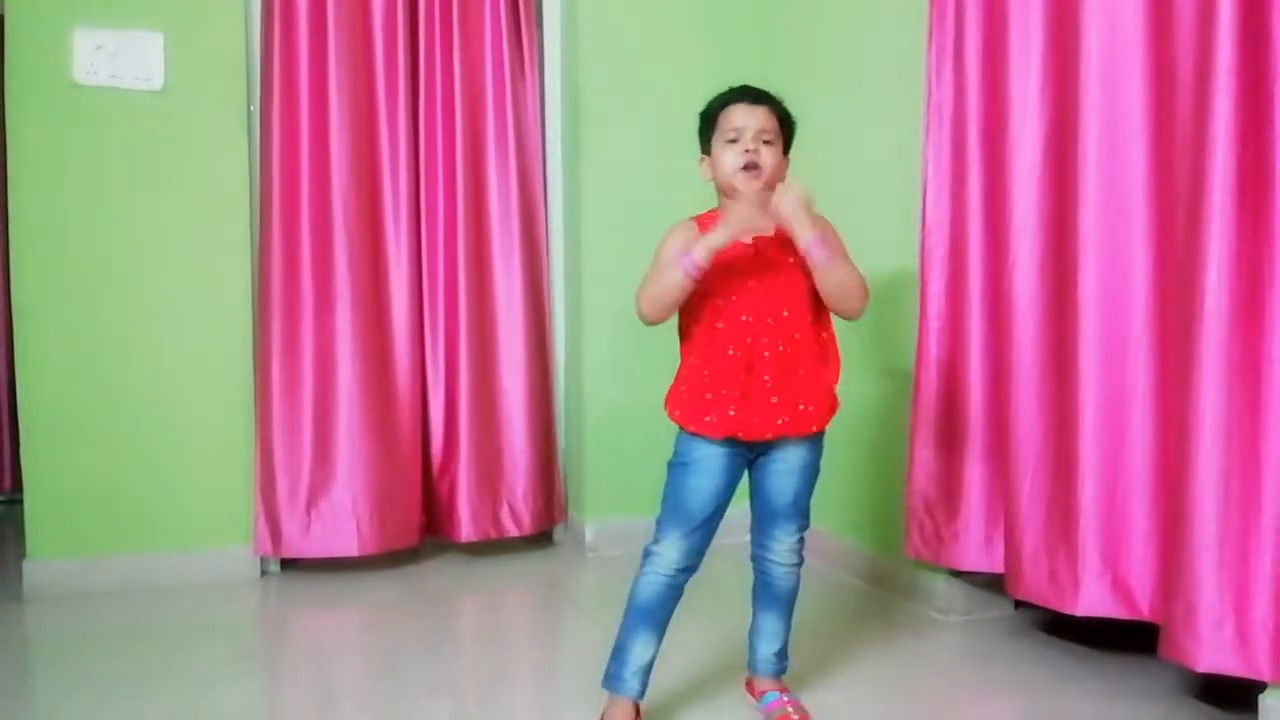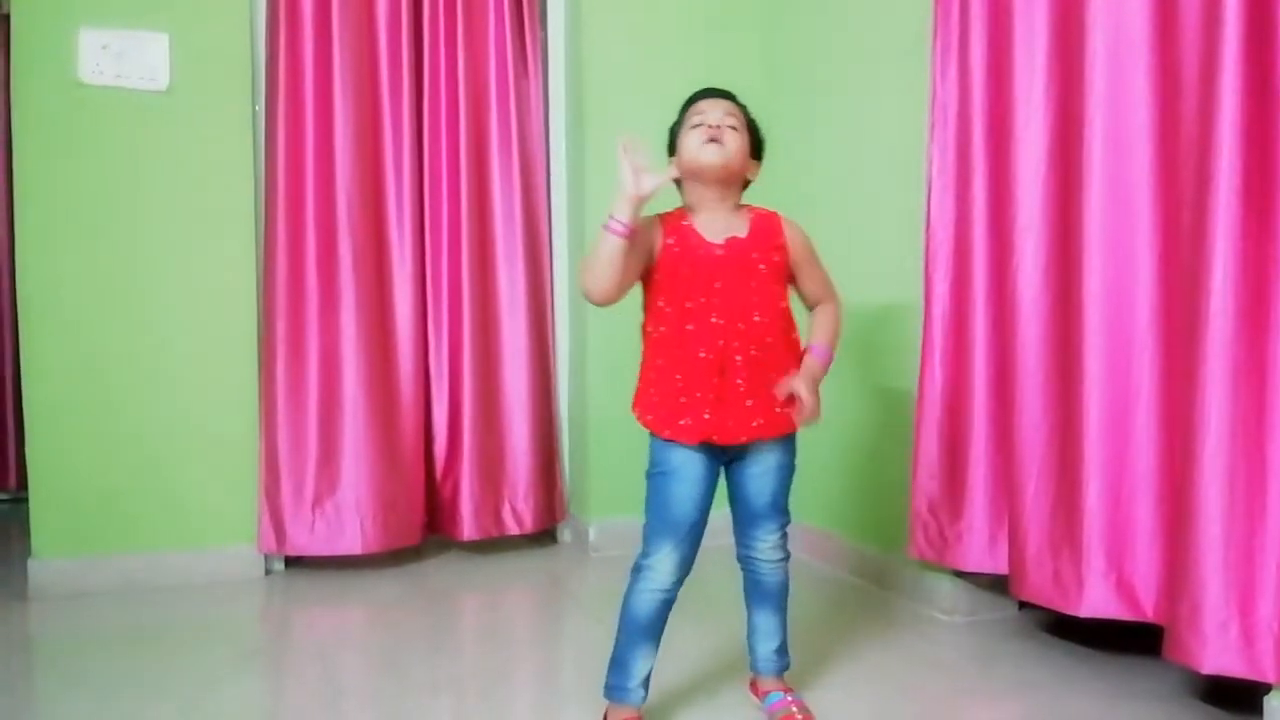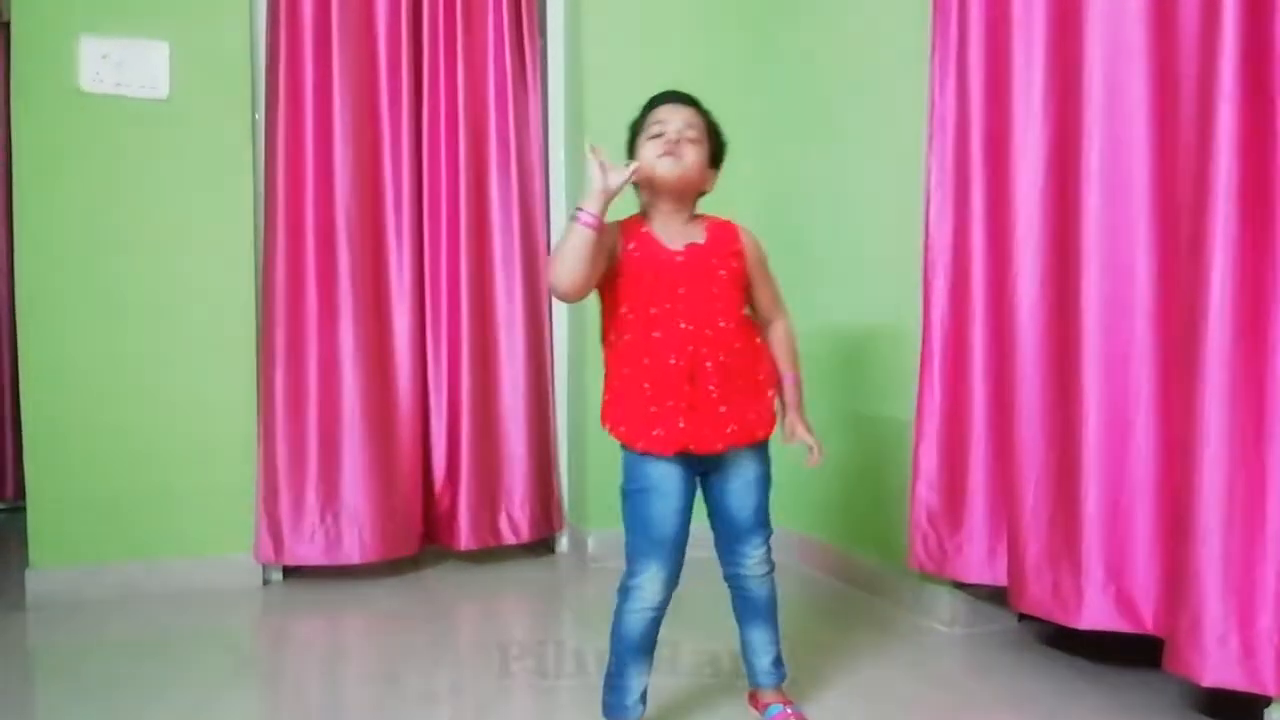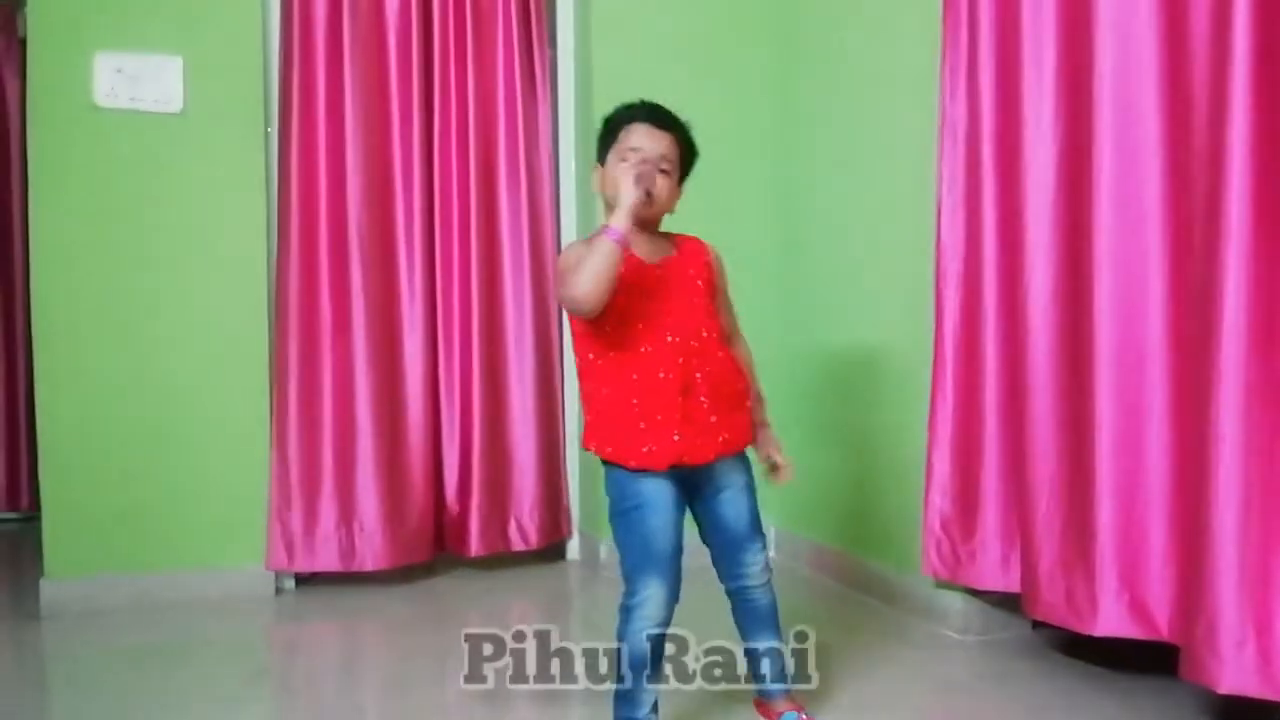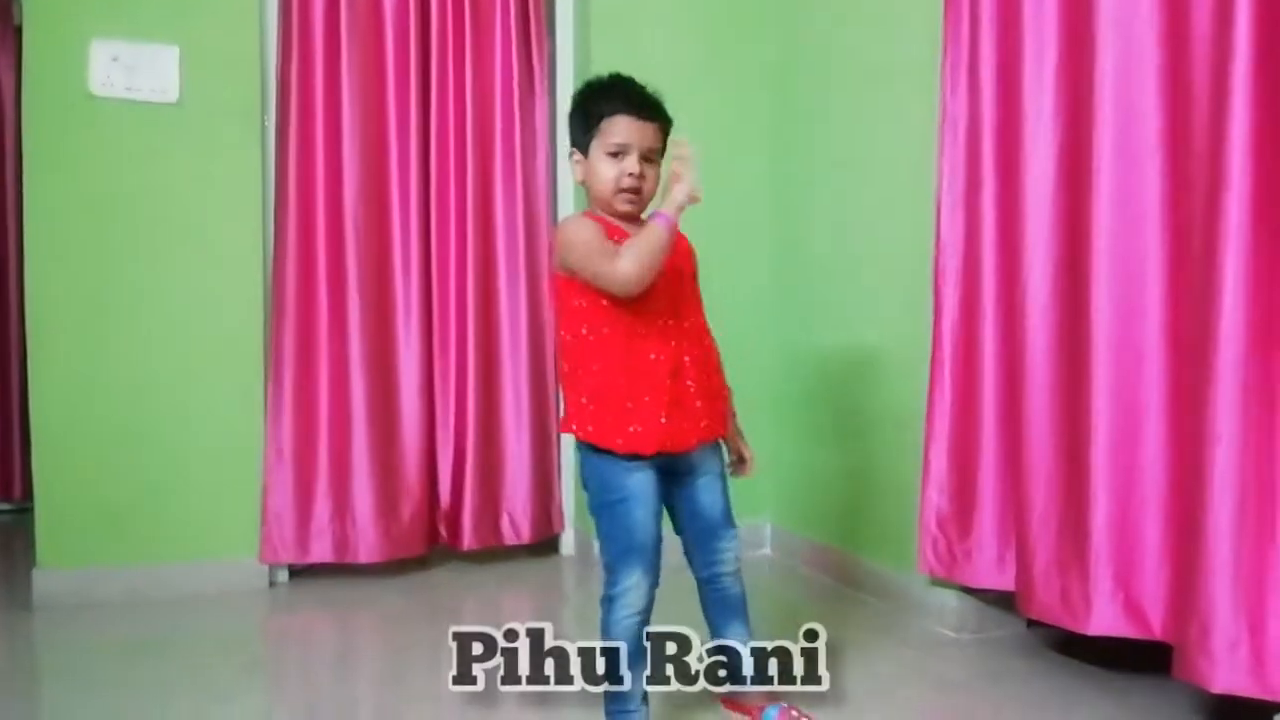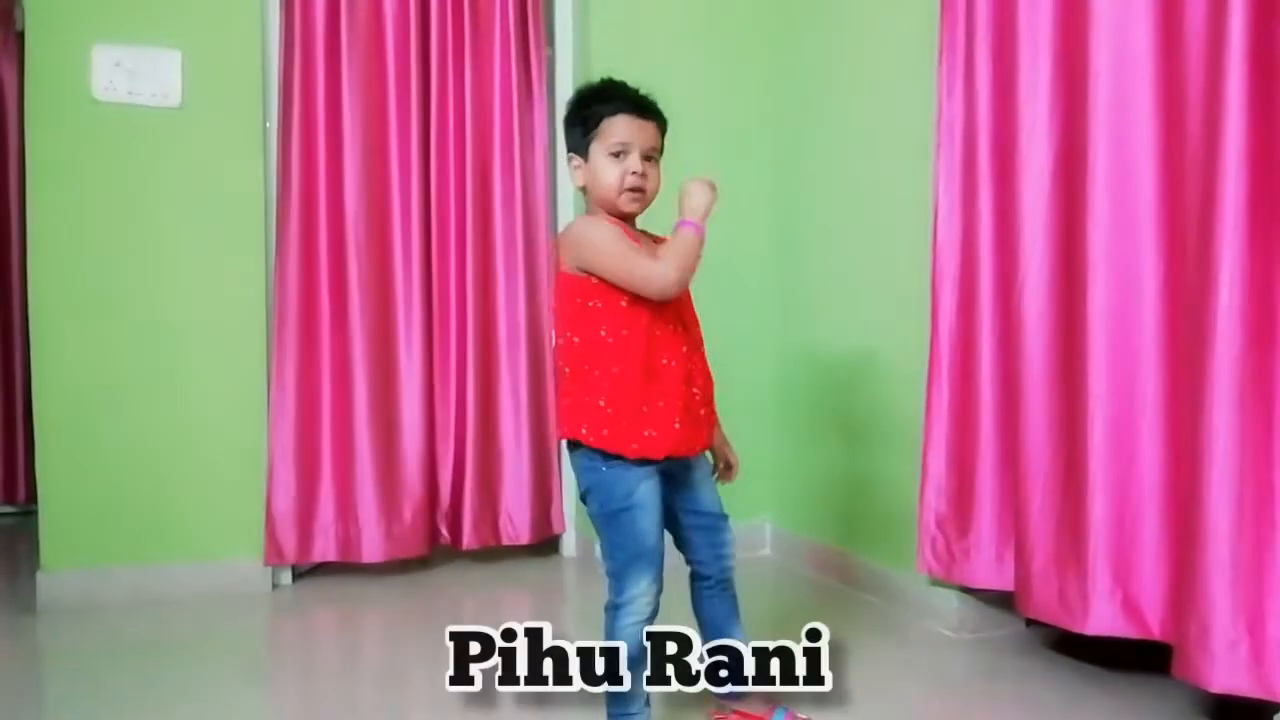
dt=0.2s
person 1, frame 1
left shoulder: (809, 231)
right shoulder: (690, 234)
left elbow: (851, 301)
right elbow: (650, 307)
left wrist: (802, 228)
right wrist: (713, 244)
left hip: (793, 425)
right hip: (710, 424)
left knee: (780, 553)
right knee: (669, 555)
person 1, frame 2
left shoulder: (779, 233)
right shoulder: (656, 234)
left elbow: (826, 304)
right elbow: (597, 289)
left wrist: (809, 375)
right wrist: (628, 202)
left hip: (766, 425)
right hip: (681, 428)
left knee: (767, 552)
right knee: (662, 565)
person 1, frame 3
left shoulder: (736, 242)
right shoulder: (616, 242)
left elbow: (774, 321)
right elbow: (564, 284)
left wrist: (792, 405)
right wrist: (597, 198)
left hip: (739, 433)
right hip: (654, 441)
left knee: (751, 563)
right knee: (649, 581)
person 1, frame 4
left shoulder: (700, 256)
right shoulder: (592, 255)
left elbow: (732, 342)
right elbow: (581, 298)
left wrist: (761, 425)
right wrist: (619, 219)
left hip: (719, 447)
right hip: (637, 457)
left knee: (750, 573)
right knee: (651, 597)
person 1, frame 5
left shoulder: (676, 242)
right shoulder: (578, 235)
right elbow: (627, 274)
left wrist: (729, 423)
right wrist: (672, 202)
left hip: (692, 439)
right hip: (617, 445)
left knee: (721, 564)
right knee: (632, 587)
person 1, frame 6
left shoulder: (658, 248)
right shoulder: (586, 237)
right elbow: (663, 280)
left wrist: (713, 430)
right wrist: (694, 213)
left hip: (680, 445)
right hip: (614, 449)
left knee: (715, 561)
right knee: (637, 592)
